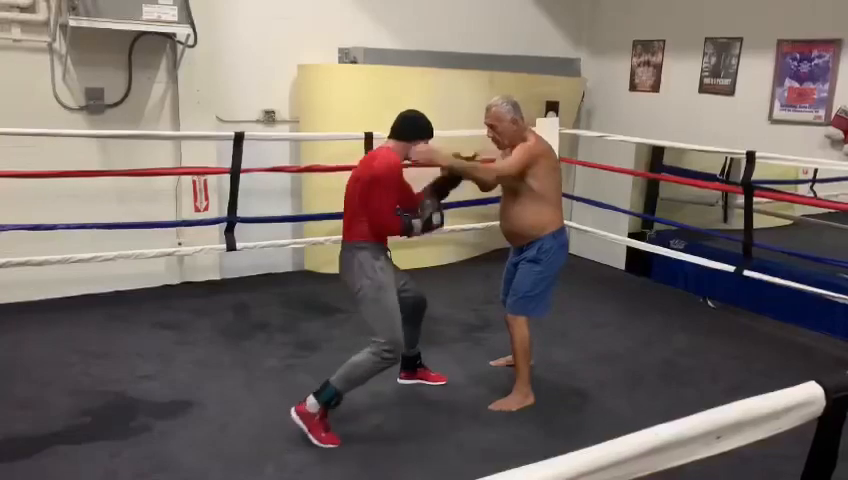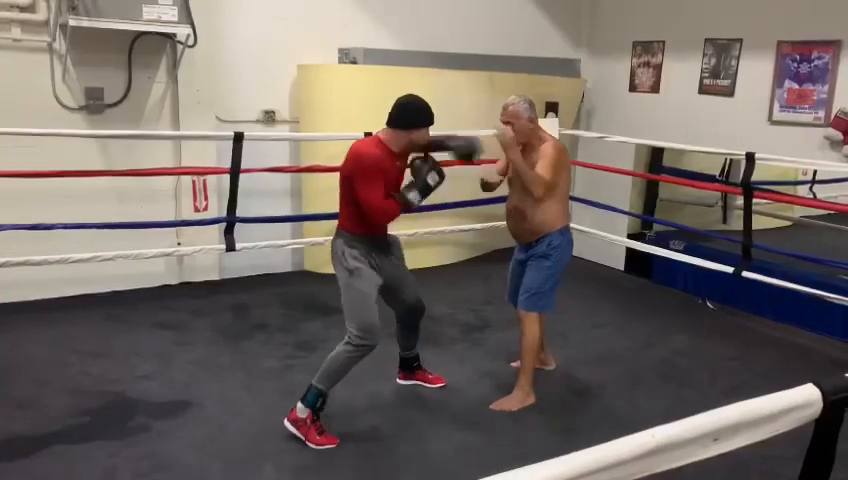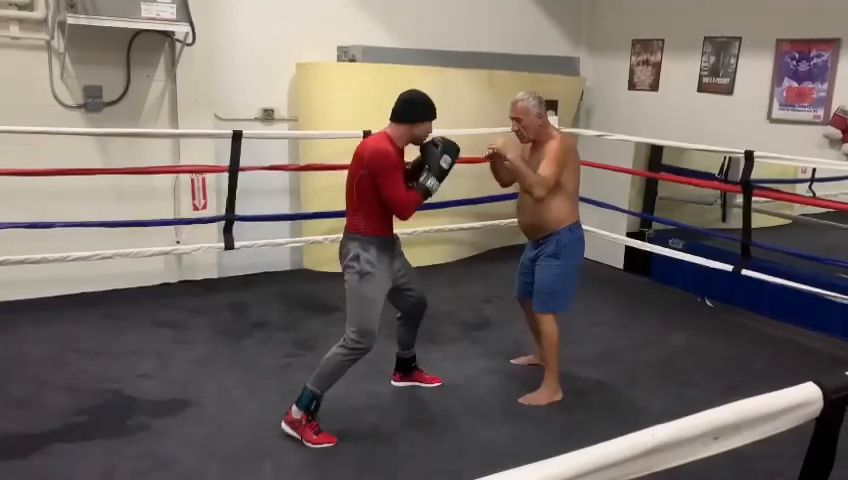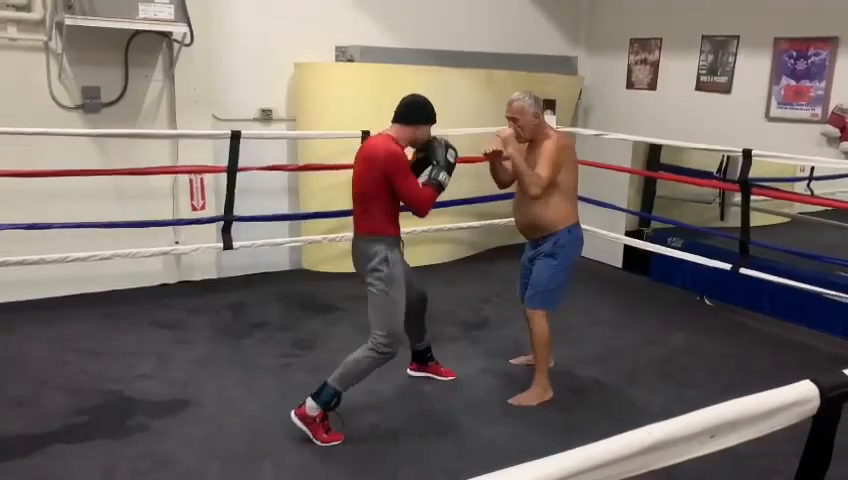
dt=0.4s
person 1, frame 1
left shoulder: (377, 159)
right shoulder: (388, 166)
left elbow: (414, 202)
right elbow: (386, 224)
left wrist: (450, 179)
right wrist: (426, 220)
left hip: (371, 256)
right hip: (365, 259)
left knee: (414, 302)
right knee: (388, 348)
left ankle: (412, 368)
right ankle: (313, 407)
person 1, frame 2
left shoulder: (397, 147)
right shoulder: (364, 154)
left elbow: (424, 148)
right elbow: (379, 213)
left wrist: (450, 144)
right wrist: (420, 187)
left hip: (383, 245)
right hip: (354, 249)
left knee: (412, 306)
right knee: (364, 337)
left ankle: (409, 369)
right ankle: (304, 412)
person 1, frame 3
left shoulder: (390, 147)
right shoulder: (380, 151)
left elbow: (397, 185)
right elbow: (404, 208)
left wrist: (425, 162)
right wrist: (434, 171)
left hip: (385, 246)
right hip: (364, 251)
left knee: (415, 304)
right knee: (359, 339)
left ankle: (406, 370)
right ankle: (300, 414)
person 1, frame 4
left shoulder: (372, 145)
right shoulder: (392, 152)
right elbow: (421, 205)
left wrist: (419, 162)
right wrist: (443, 167)
left hip: (369, 243)
right hip: (381, 250)
left knee: (416, 298)
right knee: (385, 344)
left ankle: (422, 361)
right ankle: (313, 409)
person 2, frame 1
left shoulder: (533, 149)
right shoulder: (512, 148)
left elbow: (488, 175)
right elbow: (488, 181)
left wrist: (435, 158)
right wrist: (468, 167)
left hip: (545, 246)
right hip: (524, 244)
left knee: (516, 314)
right knee: (510, 304)
left ankle: (522, 392)
right ankle: (520, 356)
person 2, frame 2
left shoulder: (550, 148)
right shoulder: (516, 148)
left elbow: (538, 190)
right elbow: (497, 176)
left wrist: (508, 151)
right wrist: (490, 178)
left hip: (550, 244)
right hip: (525, 242)
left knee: (528, 311)
right knee: (521, 304)
left ankle: (524, 391)
right ankle: (543, 357)
person 2, frame 3
left shoulder: (558, 145)
right shoulder: (528, 145)
left elbow: (539, 190)
right elbow: (506, 180)
left wrist: (513, 158)
right wrist: (497, 161)
left hip: (561, 241)
right hip: (537, 239)
left knee: (544, 311)
right knee: (525, 298)
left ankle: (551, 386)
right ankle: (542, 353)
person 2, frame 4
left shoulder: (555, 145)
right shoulder: (527, 144)
left elbow: (534, 188)
right elbow: (505, 182)
left wrist: (513, 153)
right wrist: (496, 161)
left hip: (560, 241)
right hip: (536, 240)
left knee: (535, 309)
right knee: (528, 302)
left ankle: (541, 386)
right ankle: (540, 354)
